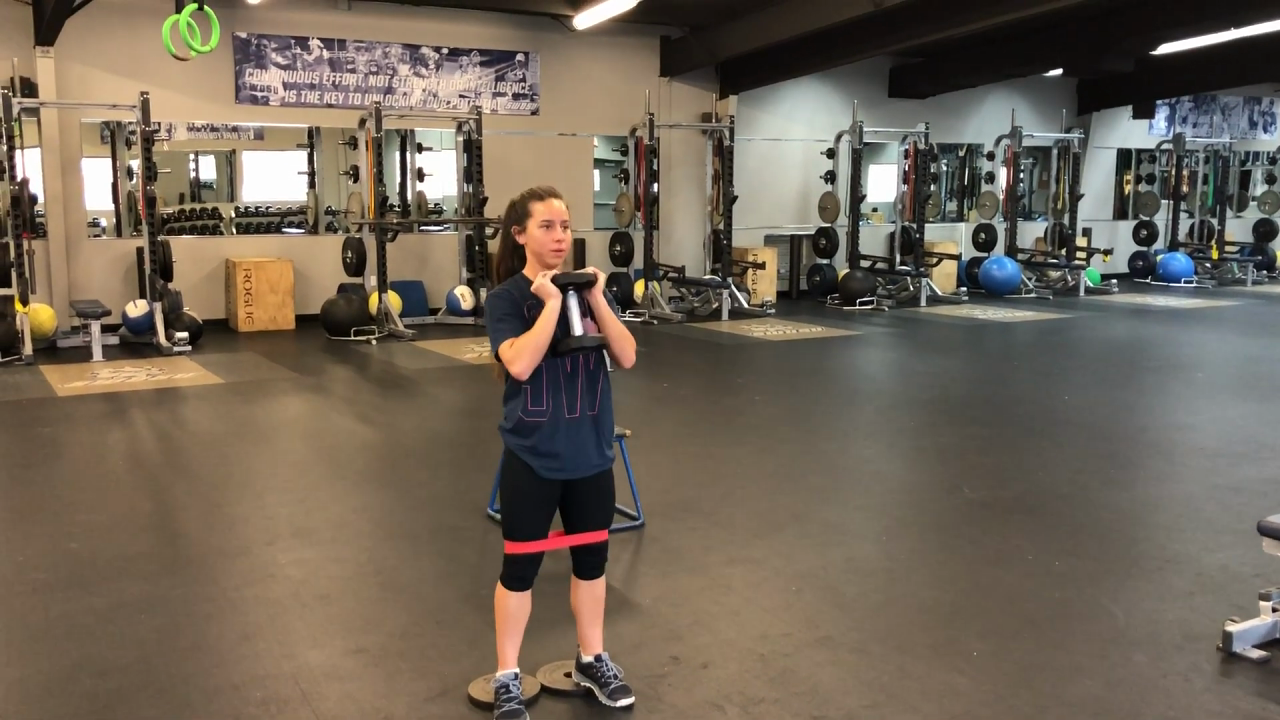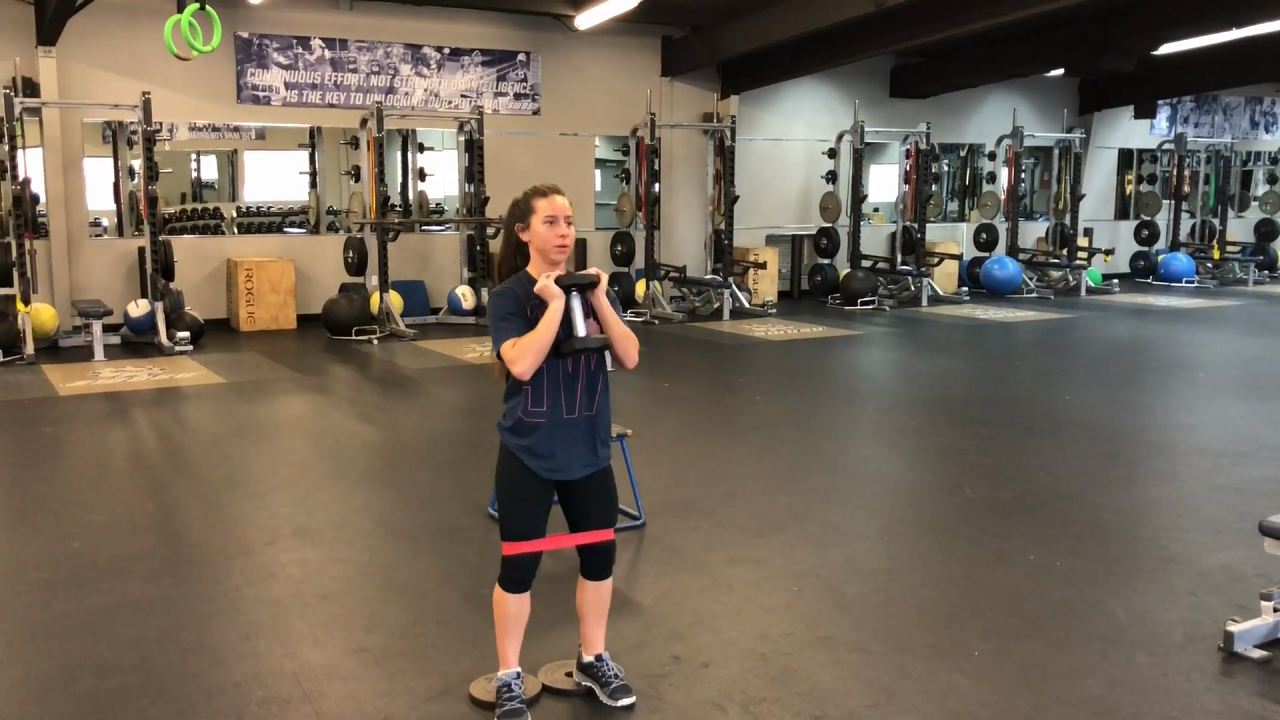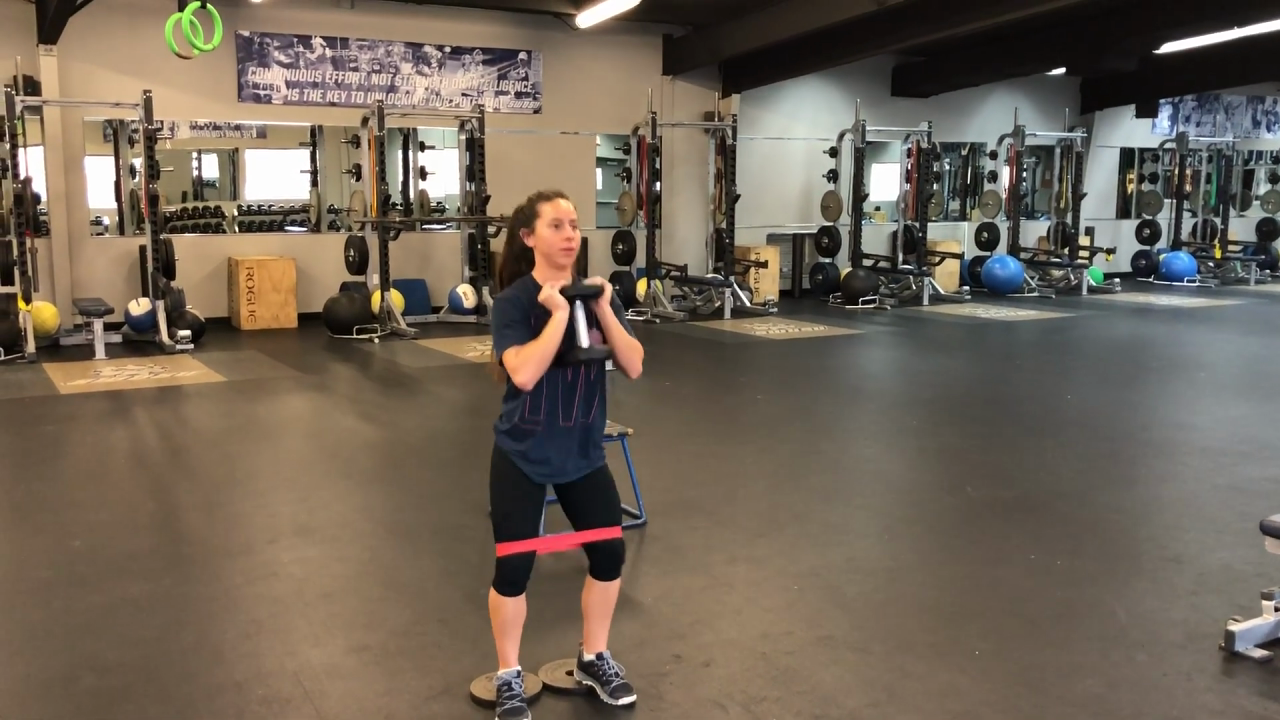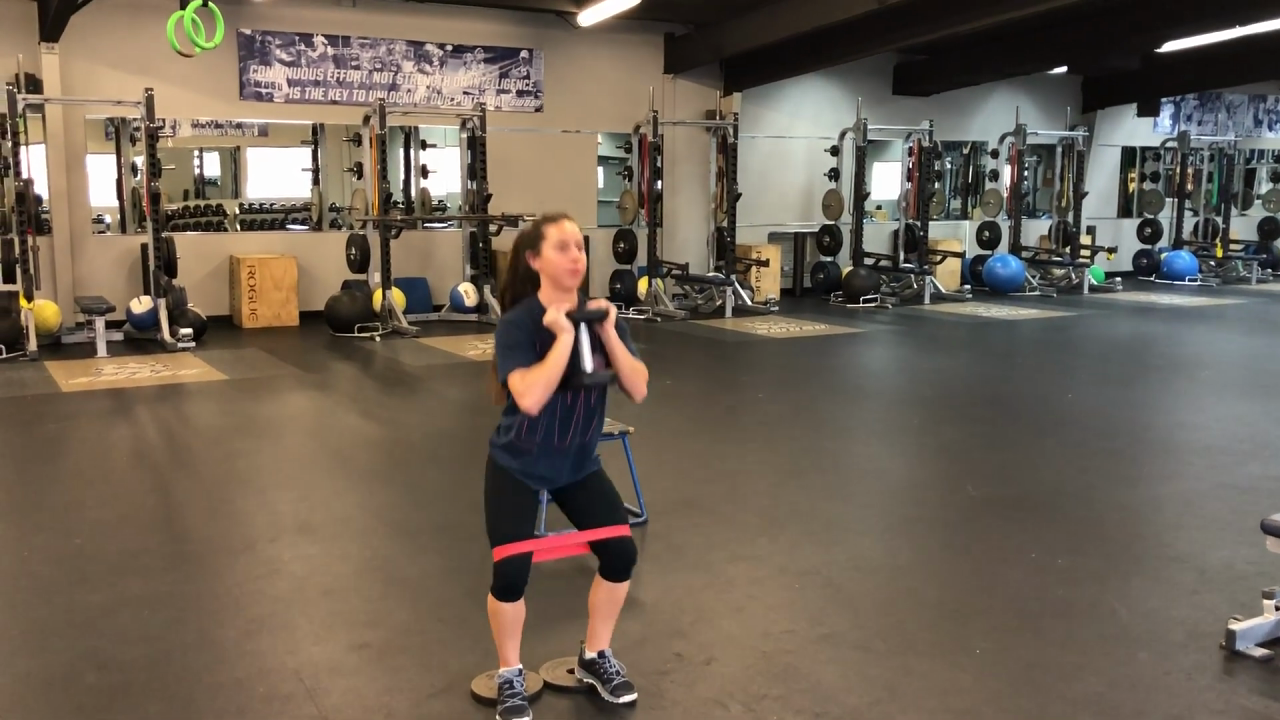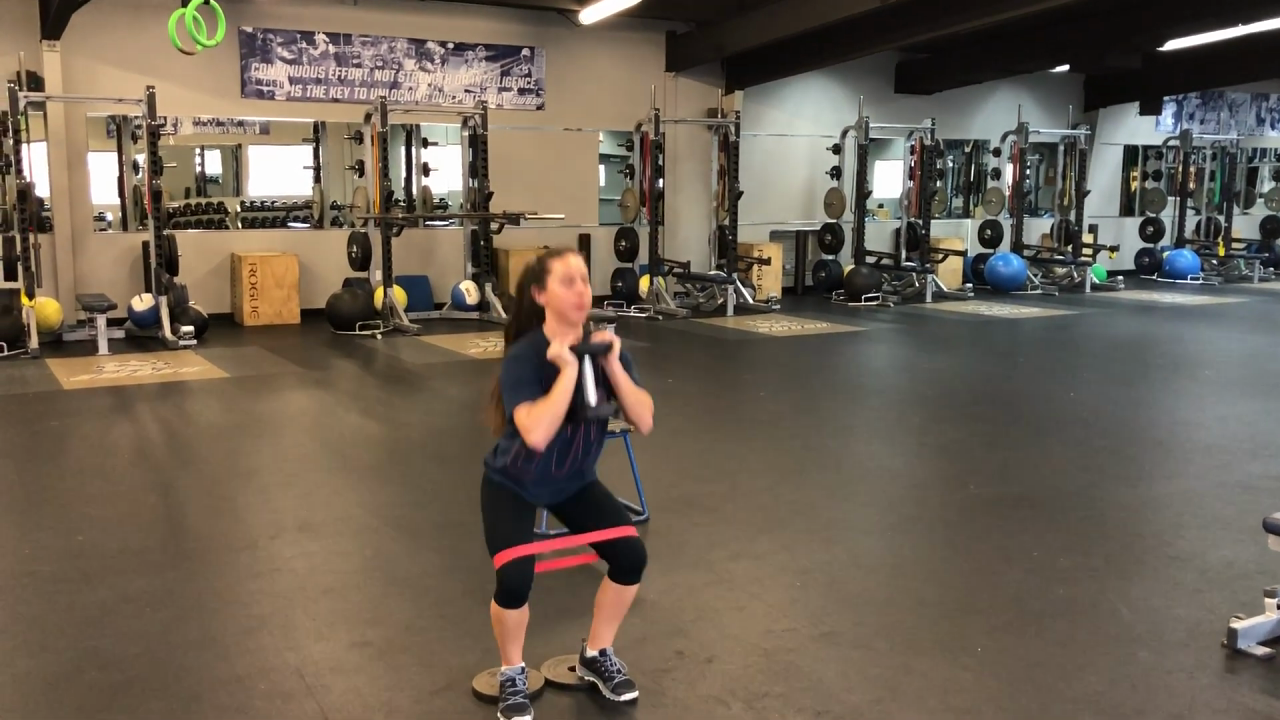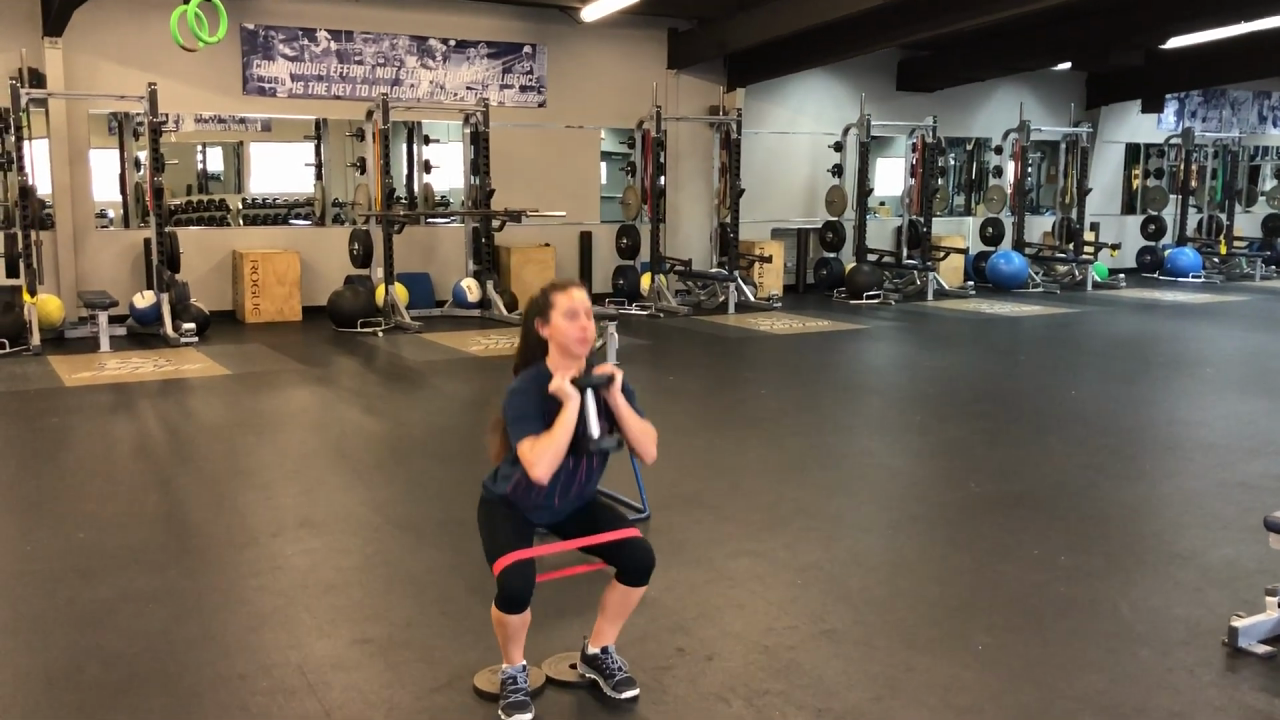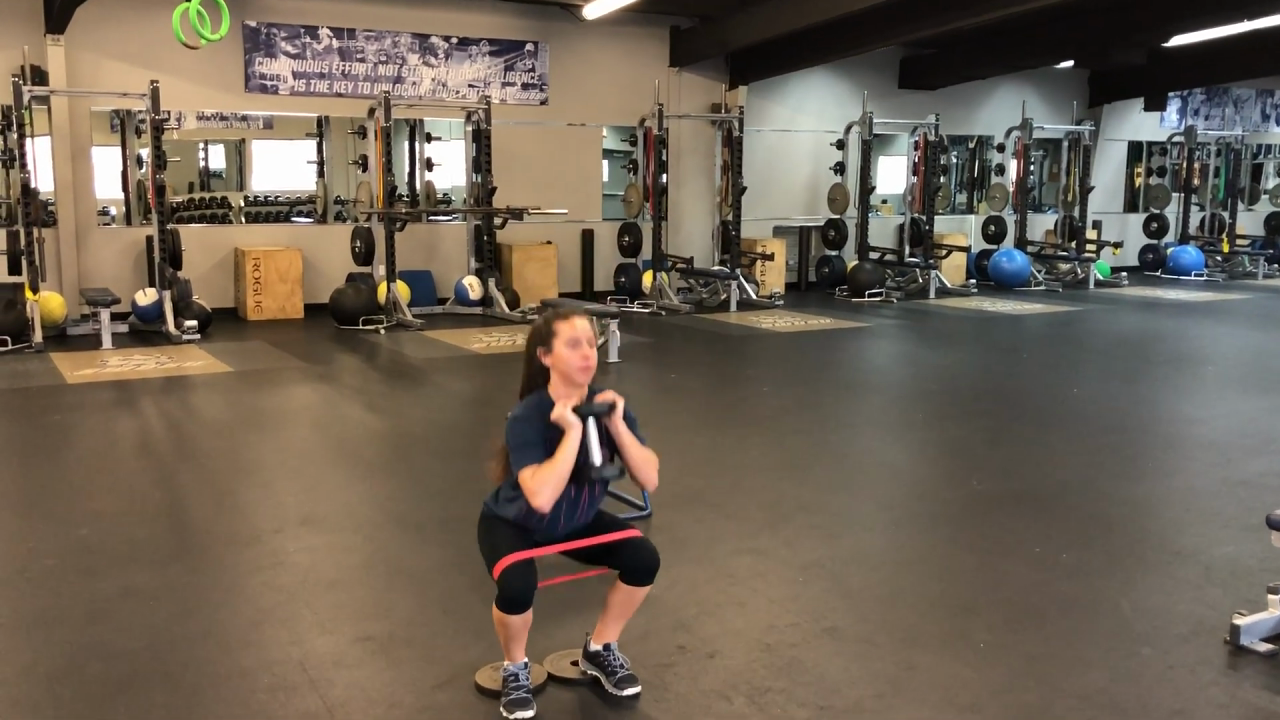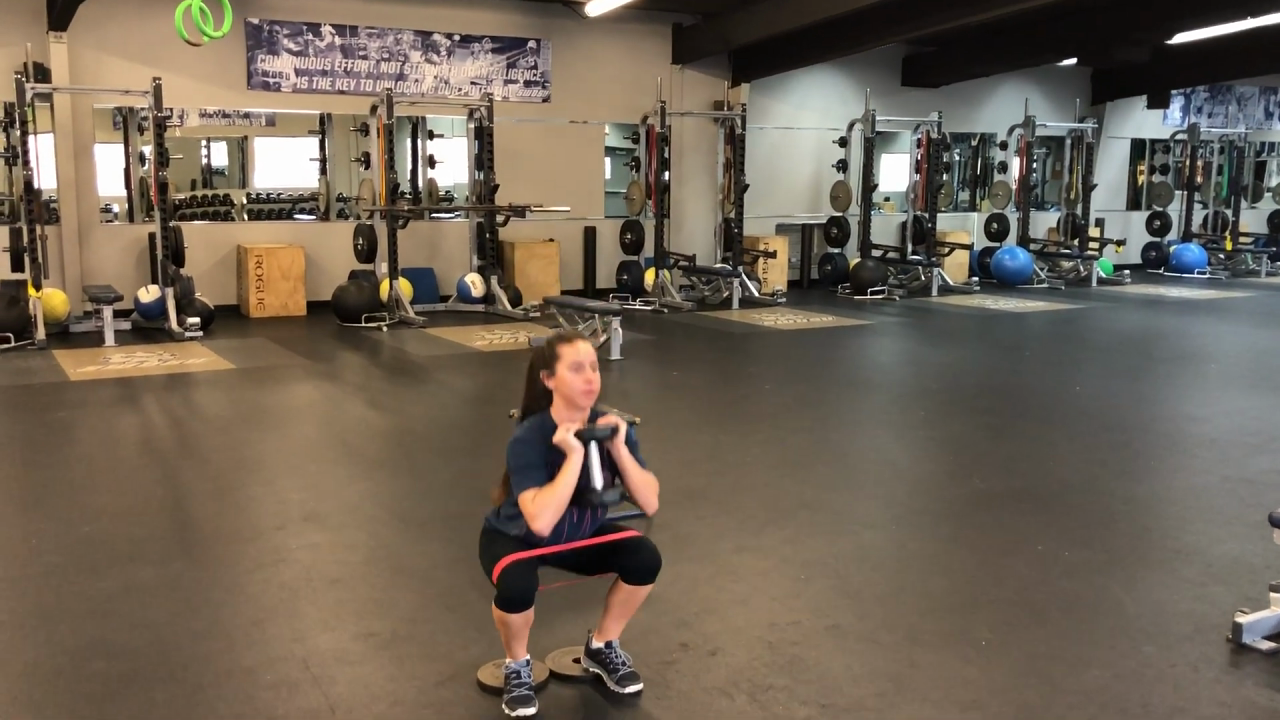
dt=0.1s
person 1, frame 1
left shoulder: (588, 287)
right shoulder: (507, 298)
left elbow: (626, 358)
right elbow: (519, 364)
left wrist: (596, 300)
right wrist: (553, 303)
left hip: (591, 452)
right hip: (532, 455)
left knee: (591, 556)
right knee: (521, 566)
left ankle: (592, 662)
person 1, frame 2
left shoulder: (591, 287)
right shoulder: (509, 296)
left elbow: (629, 358)
right elbow: (521, 364)
left wrist: (599, 300)
right wrist: (556, 303)
left hip: (588, 451)
right hip: (529, 454)
left knee: (599, 557)
right knee: (520, 566)
left ankle: (593, 661)
person 1, frame 3
left shoulder: (595, 292)
right shoulder: (513, 302)
left elbow: (634, 367)
right elbow: (524, 375)
left wrist: (603, 309)
right wrist: (559, 313)
left hip: (583, 455)
right hip: (522, 456)
left knee: (608, 554)
right knee: (515, 566)
left ankle: (593, 660)
person 1, frame 4
left shoulder: (600, 314)
right shoulder: (518, 323)
left elbow: (638, 389)
right elbow: (529, 399)
left wrist: (608, 332)
right wrist: (564, 336)
left hip: (578, 464)
right hip: (518, 466)
left knee: (620, 554)
right knee: (512, 570)
left ankle: (595, 657)
right ankle: (510, 676)
person 1, frame 5
left shoulder: (603, 347)
right shoulder: (523, 358)
left elbow: (644, 421)
right elbow: (536, 435)
left wrist: (613, 365)
right wrist: (567, 372)
left hip: (574, 482)
right hip: (513, 486)
left knee: (630, 556)
right knee: (514, 578)
left ankle: (595, 656)
right ankle: (512, 675)
person 1, frame 6
left shoulder: (606, 377)
right shoulder: (526, 391)
left elbow: (648, 451)
right elbow: (540, 470)
left wrist: (615, 396)
right wrist: (571, 404)
left hip: (575, 502)
right hip: (511, 506)
left knee: (638, 559)
right knee: (516, 584)
left ankle: (597, 652)
right ankle: (513, 672)
person 1, frame 7
left shoulder: (608, 406)
right shoulder: (527, 418)
left elbow: (650, 480)
right elbow: (542, 498)
left wrist: (617, 425)
right wrist: (572, 432)
left hip: (579, 521)
right hip: (513, 524)
left knee: (643, 560)
right knee: (517, 586)
left ankle: (600, 649)
right ankle: (515, 670)
person 1, frame 8
left shoulder: (610, 427)
right shoulder: (529, 440)
left elbow: (649, 503)
right elbow: (541, 522)
left wrist: (619, 449)
right wrist: (575, 455)
left hip: (579, 534)
right hip: (514, 537)
left knee: (645, 559)
right knee: (517, 587)
left ankle: (602, 646)
right ankle: (517, 667)
